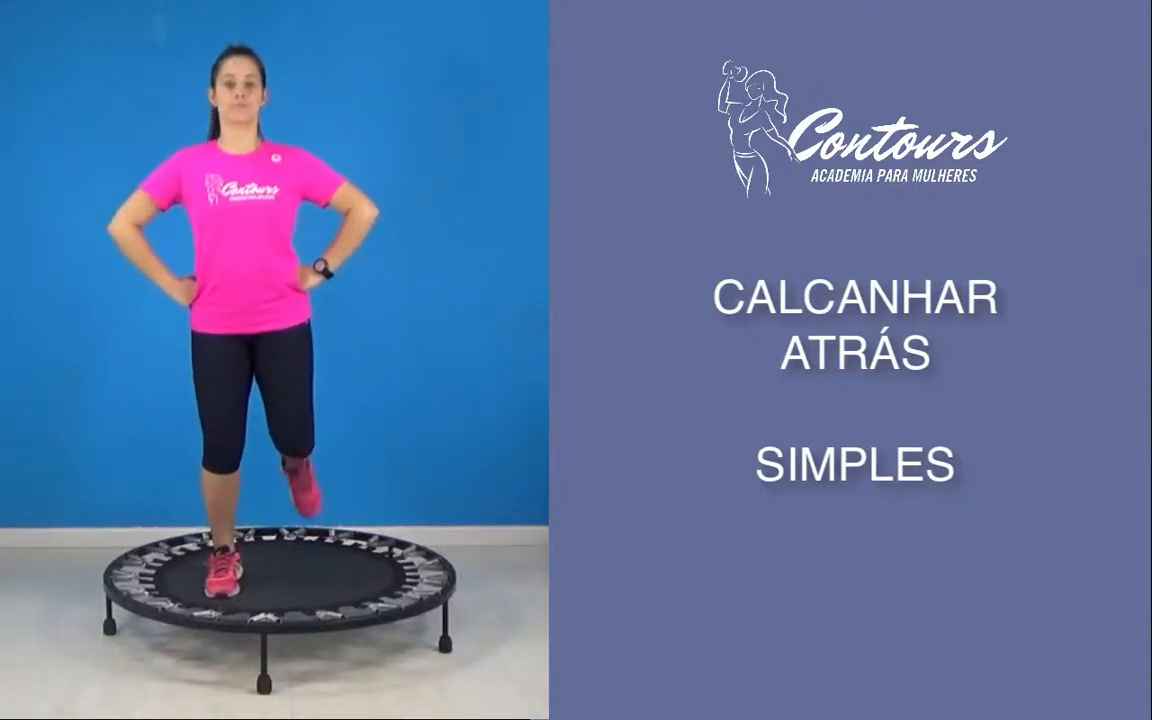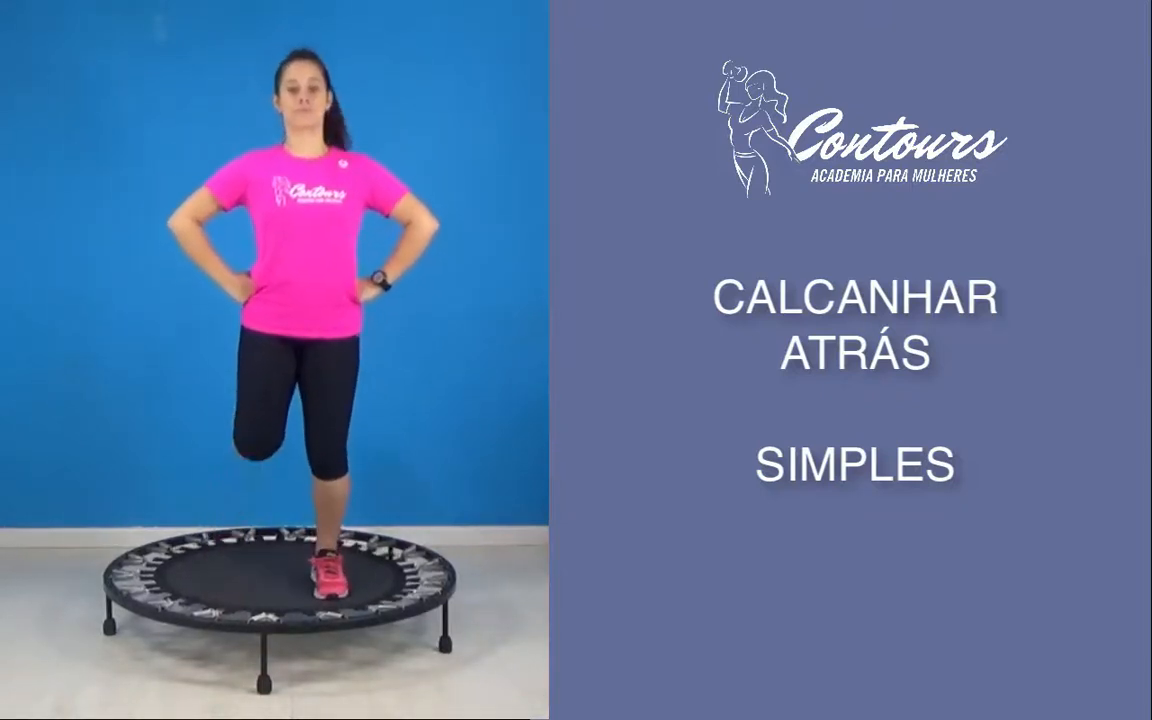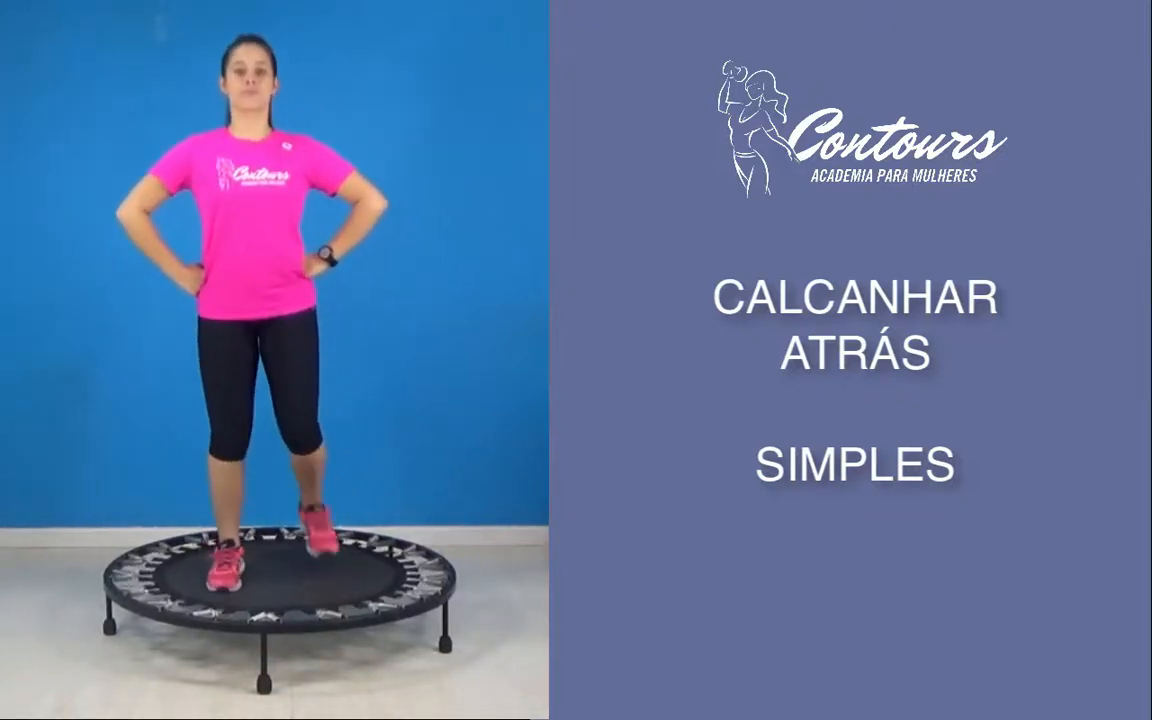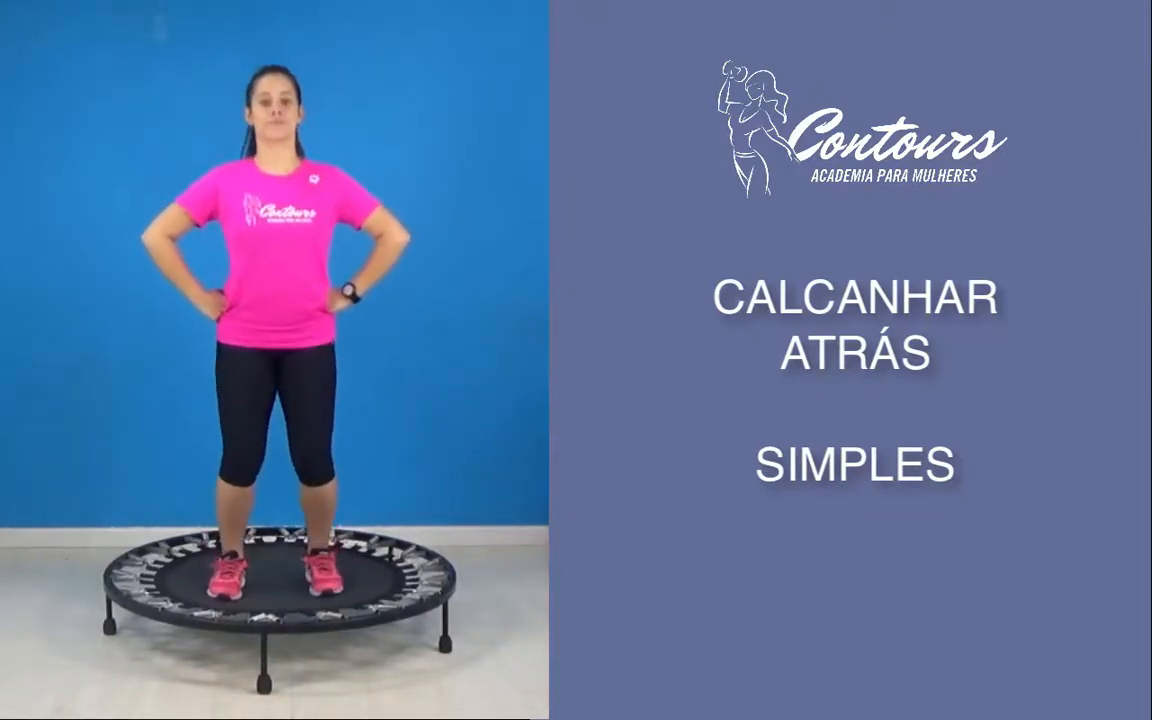
dt=0.7s
person 1, frame 1
left shoulder: (293, 164)
right shoulder: (187, 164)
left elbow: (363, 211)
right elbow: (123, 226)
left wrist: (322, 270)
right wrist: (174, 285)
left hip: (285, 325)
right hip: (215, 330)
left knee: (294, 437)
right knee: (221, 447)
left ankle: (296, 468)
right ankle: (224, 553)
person 1, frame 2
left shoulder: (359, 170)
right shoulder: (252, 167)
left elbow: (423, 224)
right elbow: (183, 221)
left wrist: (380, 281)
right wrist: (229, 281)
left hip: (335, 333)
right hip: (266, 329)
left knee: (328, 452)
right knee: (255, 442)
left ankle: (328, 555)
right ankle: (254, 423)
person 1, frame 3
left shoulder: (303, 152)
right shoulder: (196, 151)
left elbow: (372, 201)
right elbow: (131, 211)
left wrist: (326, 258)
right wrist: (180, 272)
left hip: (291, 311)
right hip: (221, 315)
left knee: (300, 428)
right knee: (228, 434)
left ankle: (313, 508)
right ankle: (228, 547)
person 1, frame 4
left shoulder: (329, 183)
right shoulder: (224, 181)
left elbow: (395, 236)
right elbow: (157, 236)
left wrist: (349, 293)
right wrist: (202, 298)
left hip: (310, 344)
right hip: (241, 343)
left knee: (314, 460)
right knee: (241, 459)
left ankle: (321, 553)
right ankle: (230, 557)
